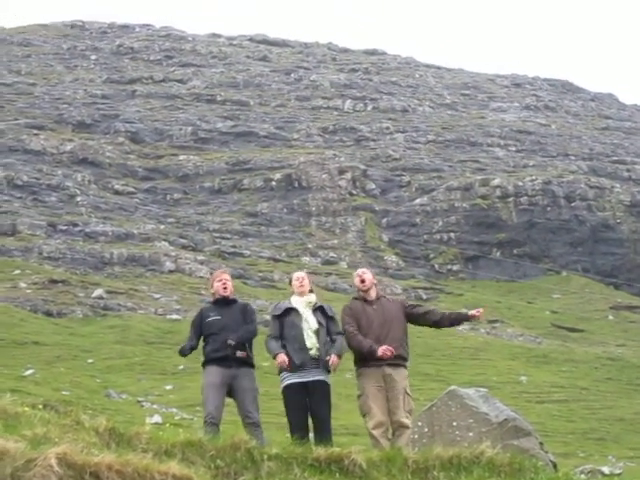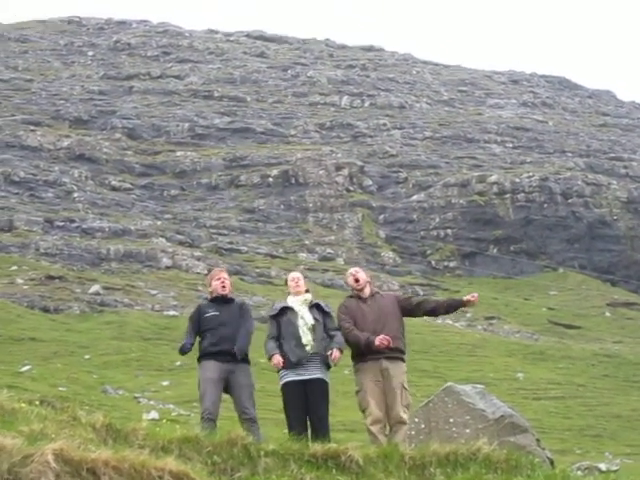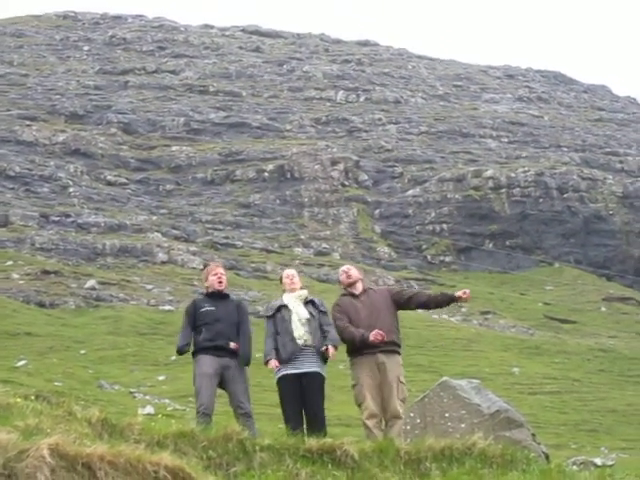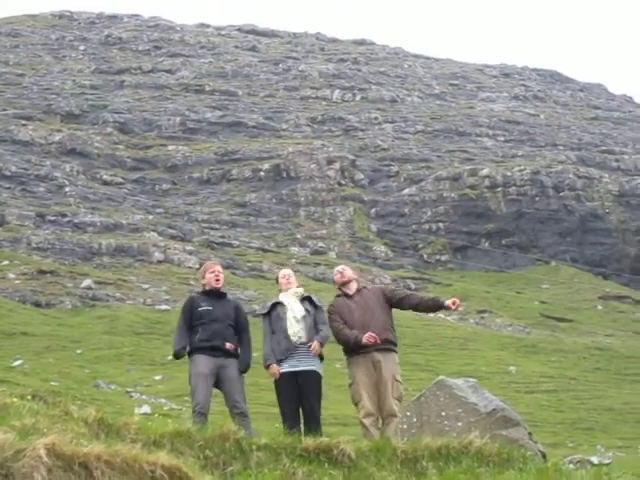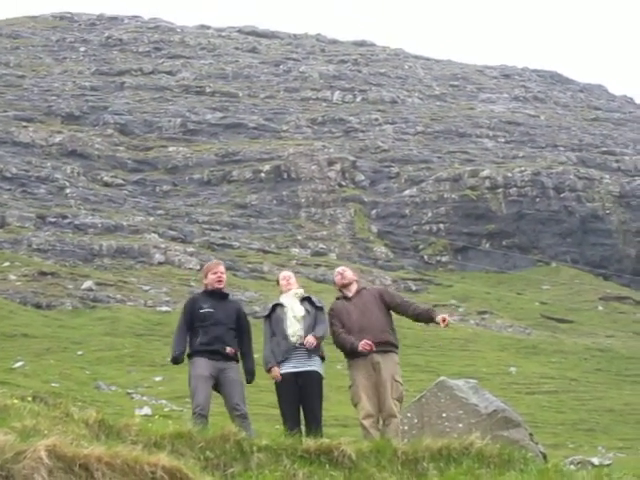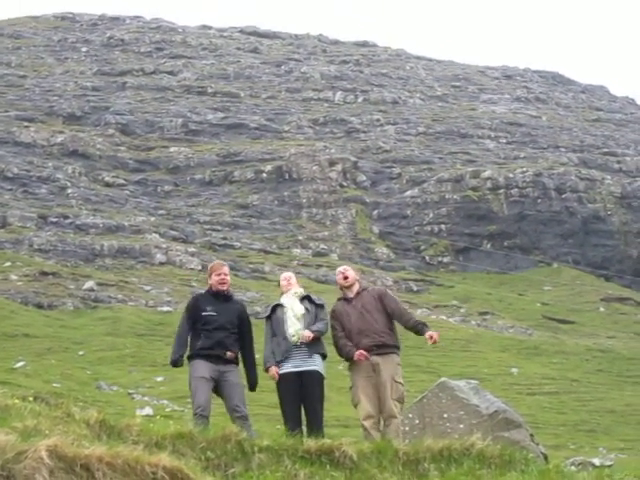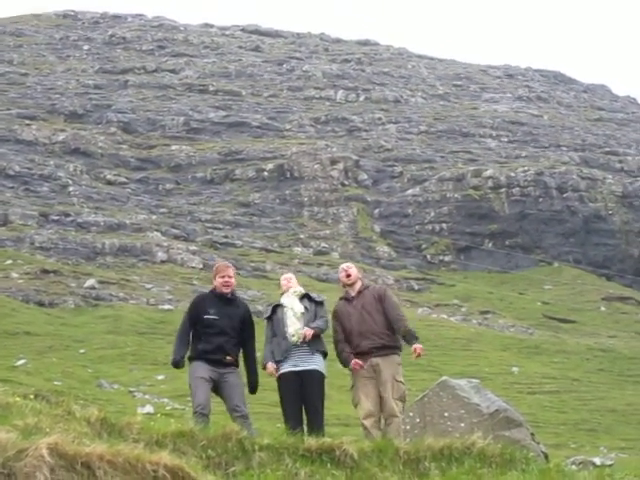
dt=0.1s
person 1, frame 1
left shoulder: (397, 305)
right shoulder: (351, 308)
left elbow: (429, 316)
right elbow: (352, 337)
left wrist: (464, 316)
right wrist: (374, 349)
left hip: (397, 370)
right hip: (370, 371)
left knee: (402, 421)
right knee: (377, 423)
person 1, frame 2
left shoulder: (392, 300)
right shoulder: (346, 306)
left elbow: (425, 305)
right elbow: (349, 334)
left wrist: (460, 302)
right wrist: (372, 341)
left hip: (394, 363)
right hip: (367, 366)
left knee: (398, 415)
right knee: (374, 417)
person 1, frame 3
left shoulder: (385, 294)
right shoulder: (341, 304)
left elbow: (417, 298)
right elbow: (344, 331)
left wrist: (452, 297)
right wrist: (366, 337)
left hip: (391, 357)
right hip: (363, 360)
left knee: (394, 410)
right knee: (370, 412)
person 1, frame 4
left shoulder: (379, 292)
right shoulder: (336, 305)
left elbow: (408, 299)
right elbow: (340, 332)
left wrist: (441, 303)
right wrist: (360, 338)
left hip: (387, 355)
right hip: (359, 359)
left knee: (391, 408)
right knee: (367, 411)
person 1, frame 5
left shoulder: (377, 293)
right shoulder: (336, 308)
left elbow: (403, 305)
right elbow: (338, 336)
left wrist: (433, 315)
right wrist: (356, 345)
left hip: (386, 356)
right hip: (359, 362)
left knee: (391, 409)
right knee: (366, 412)
person 1, frame 6
left shoulder: (378, 294)
right shoulder: (337, 309)
left elbow: (400, 312)
right elbow: (339, 339)
left wrist: (424, 329)
right wrist: (352, 354)
left hip: (387, 358)
right hip: (362, 363)
left knee: (392, 410)
right knee: (368, 414)
person 1, frame 7
left shoulder: (379, 293)
right shoulder: (339, 308)
left elbow: (396, 316)
right elbow: (339, 341)
left wrist: (413, 339)
right wrist: (348, 360)
left hip: (388, 358)
right hip: (361, 364)
left knee: (393, 410)
right knee: (367, 413)
person 2, frame 1
left shoulder: (244, 308)
right shoulder: (205, 312)
left elbow: (252, 329)
right elbow: (194, 336)
left wrist: (236, 339)
right wrist: (187, 347)
left hip: (242, 368)
right hip: (214, 367)
left knee: (251, 418)
right knee: (211, 417)
person 2, frame 2
left shoulder: (241, 307)
right shoulder: (202, 309)
left elbow: (247, 328)
right elbow: (191, 332)
left wrist: (242, 346)
right wrist: (186, 345)
left hip: (238, 364)
right hip: (211, 363)
left knee: (248, 414)
right knee: (209, 413)
person 2, frame 3
left shoulder: (237, 305)
right shoulder: (197, 304)
left elbow: (245, 329)
right elbow: (187, 327)
left wrist: (245, 352)
right wrist: (183, 343)
left hip: (233, 359)
right hip: (206, 357)
left knee: (243, 409)
right knee: (204, 408)
person 2, frame 4
left shoulder: (233, 305)
right shoulder: (194, 301)
left elbow: (243, 333)
right elbow: (183, 327)
left wrist: (246, 358)
right wrist: (179, 347)
left hip: (229, 359)
right hip: (202, 357)
left knee: (239, 408)
right knee: (200, 407)
person 2, frame 5
left shoulder: (235, 306)
right shoulder: (195, 301)
left elbow: (245, 336)
right elbow: (183, 328)
left wrist: (249, 366)
right wrist: (178, 351)
left hip: (229, 363)
right hip: (202, 360)
left knee: (239, 410)
right knee: (200, 409)
person 2, frame 6
left shoulder: (238, 306)
right shoulder: (198, 300)
left elbow: (246, 342)
right elbow: (184, 329)
left wrist: (252, 375)
right wrist: (177, 353)
left hip: (229, 366)
right hip: (202, 363)
left knee: (239, 412)
right knee: (201, 410)
person 2, frame 7
left shoulder: (242, 308)
right shoulder: (201, 301)
left elbow: (248, 344)
right elbow: (185, 329)
left wrist: (253, 378)
right wrist: (179, 354)
left hip: (229, 368)
right hip: (202, 364)
left knee: (240, 412)
right knee: (201, 409)
person 3, frame 1
left shoulder: (323, 309)
right shoulder: (282, 309)
left elbow: (337, 335)
right elbow: (271, 338)
left wrist: (336, 352)
right wrist: (278, 352)
left hip: (318, 372)
right hip: (292, 372)
left knee: (322, 419)
right knee: (297, 422)
person 3, frame 2
left shoulder: (320, 307)
right shoulder: (279, 310)
left elbow: (334, 331)
right elbow: (271, 338)
left wrist: (337, 347)
right wrist: (274, 353)
left hip: (317, 368)
right hip: (291, 370)
left knee: (319, 417)
right knee: (296, 420)
person 3, frame 3
left shoulder: (315, 304)
right shoulder: (275, 308)
left elbow: (327, 327)
right elbow: (270, 337)
left wrist: (332, 343)
right wrist: (270, 357)
left hip: (313, 362)
right hip: (287, 364)
left knee: (315, 411)
right knee: (292, 413)
person 3, frame 4
left shoulder: (312, 302)
right shoulder: (272, 308)
left elbow: (323, 325)
right elbow: (268, 337)
left wrist: (320, 339)
right wrist: (270, 361)
left hip: (309, 360)
right hip: (284, 362)
left knee: (312, 409)
right knee: (288, 412)
person 3, frame 5
left shoulder: (312, 302)
right shoulder: (273, 309)
left elbow: (323, 324)
right elbow: (268, 340)
left wrist: (315, 335)
right wrist: (271, 364)
left hip: (310, 360)
right hip: (285, 363)
left knee: (313, 410)
right knee: (289, 413)
person 3, frame 6
left shoulder: (313, 302)
right shoulder: (274, 310)
left elbow: (324, 323)
right elbow: (269, 339)
left wrist: (312, 331)
right wrist: (270, 363)
left hip: (311, 359)
right hip: (286, 362)
left knee: (314, 410)
right knee: (290, 412)
person 3, frame 7
left shoulder: (313, 300)
right shoulder: (275, 310)
left elbow: (324, 320)
right elbow: (269, 339)
left wrist: (312, 328)
right wrist: (268, 360)
left hip: (311, 358)
right hip: (286, 361)
left knee: (314, 408)
right knee: (291, 411)
